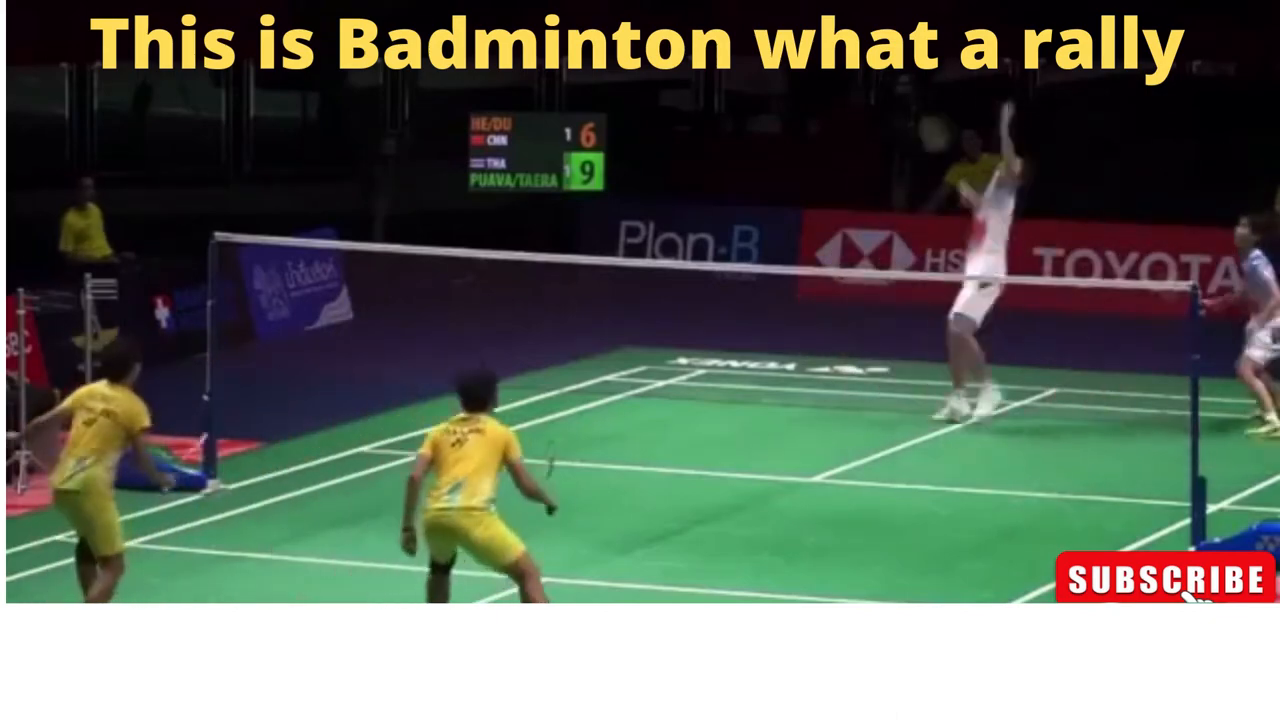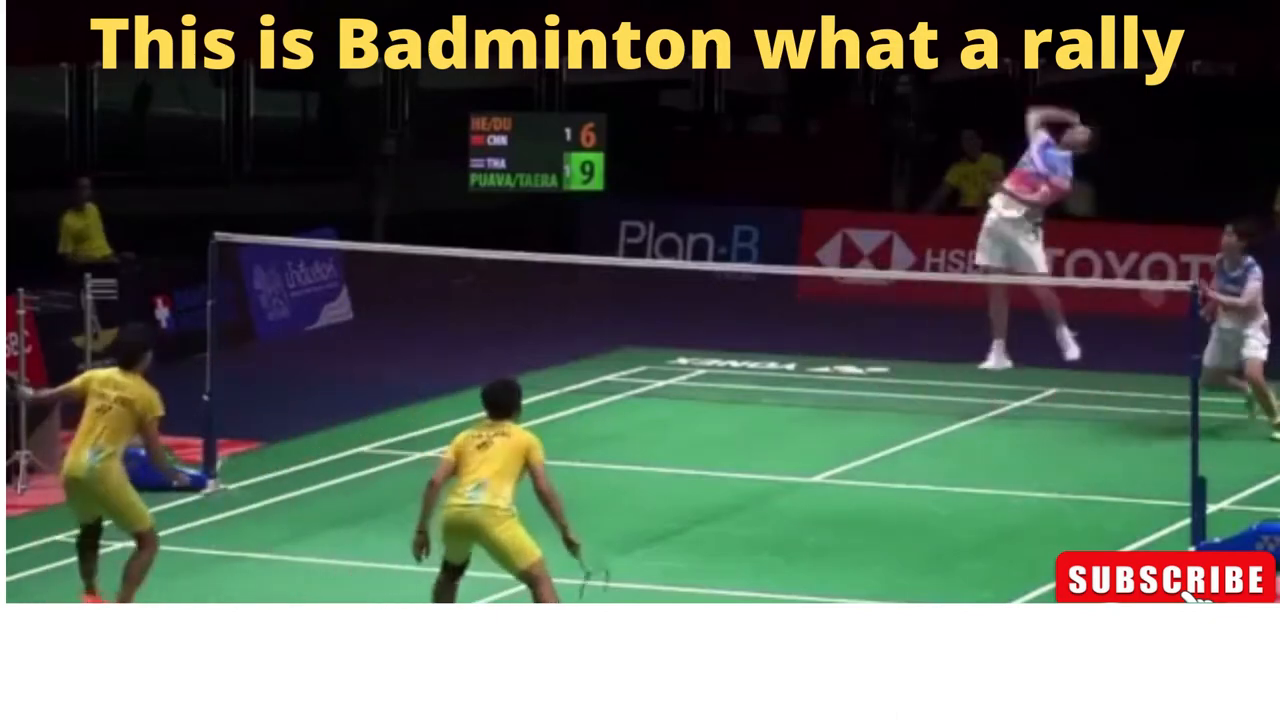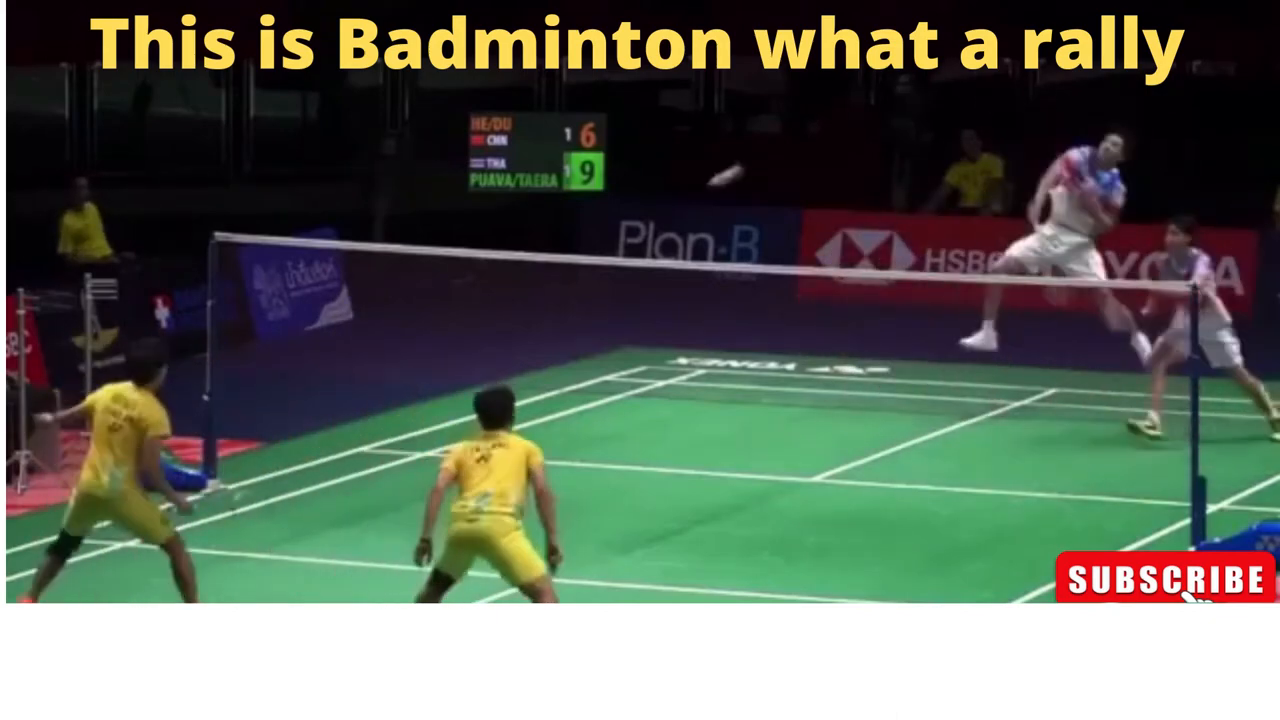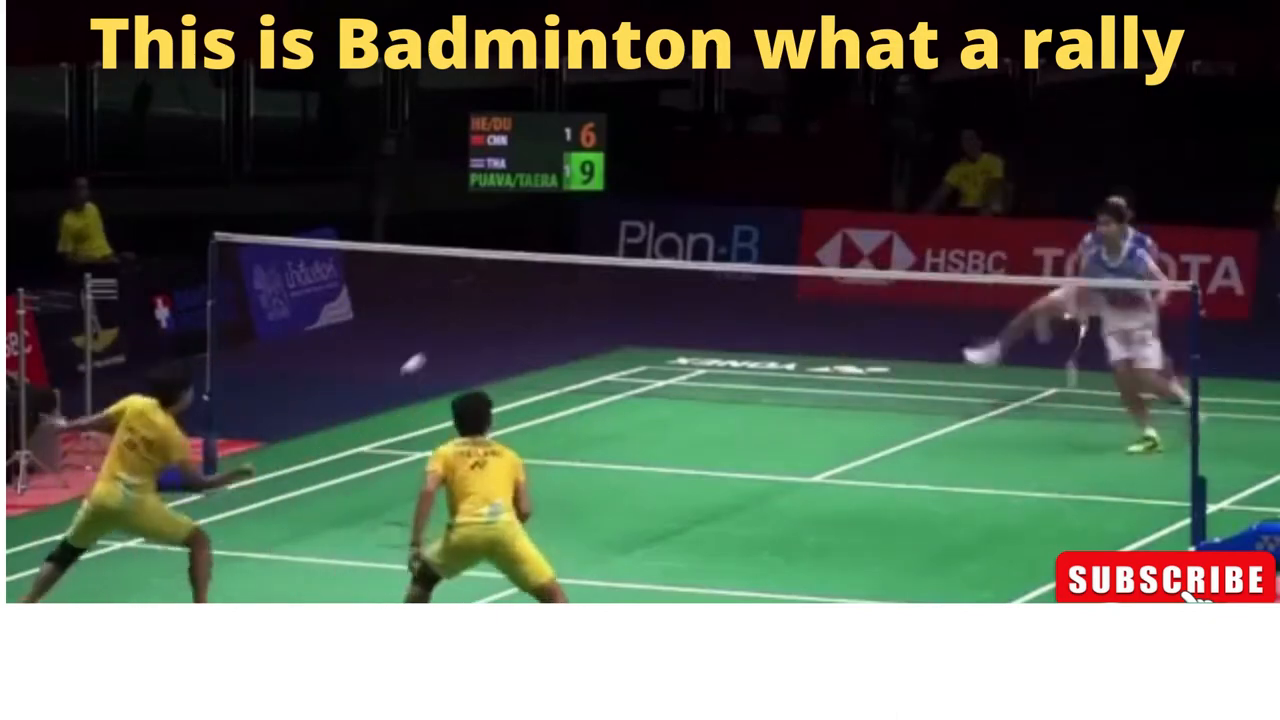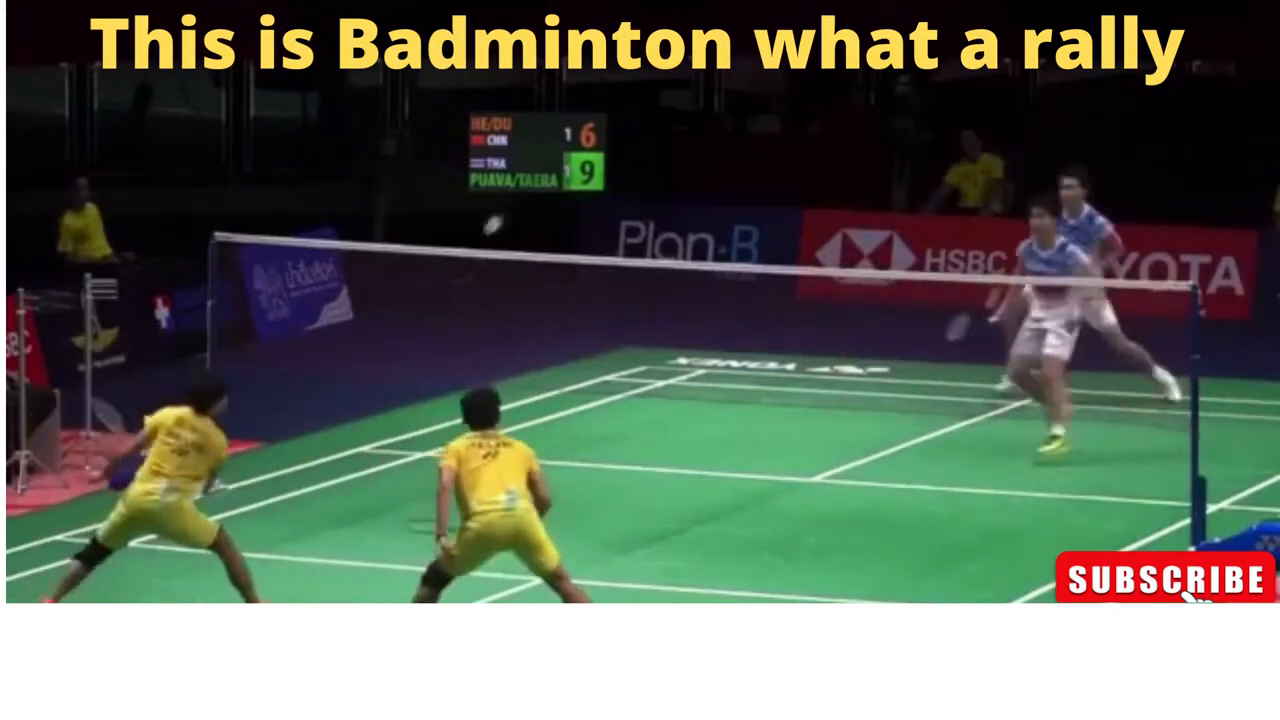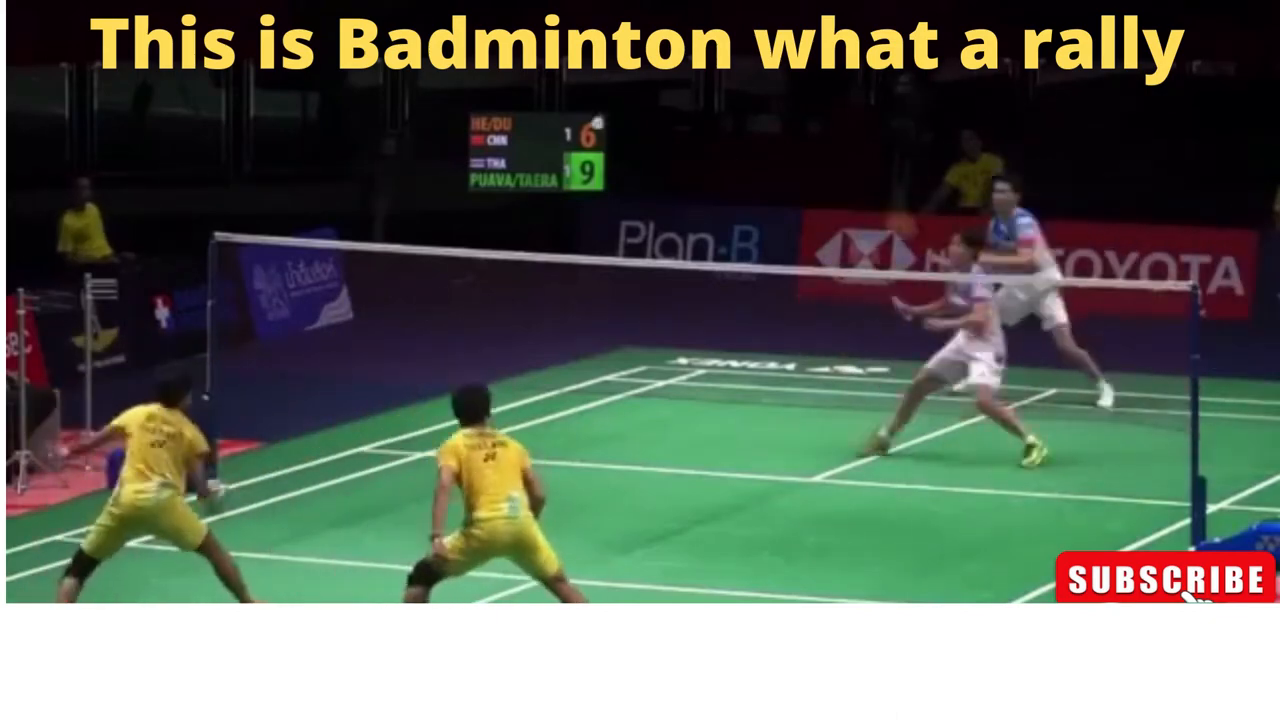
dt=0.2s
person 1, frame 1
left shoulder: (86, 393)
right shoulder: (134, 406)
left elbow: (46, 420)
right elbow: (142, 458)
right wrist: (162, 478)
left hip: (62, 486)
right hip: (91, 491)
left knee: (89, 542)
right knee: (113, 566)
person 1, frame 2
left shoulder: (96, 377)
right shoulder: (146, 395)
left elbow: (55, 394)
right elbow: (153, 450)
left wrist: (32, 396)
right wrist: (175, 475)
left hip: (73, 471)
right hip: (103, 475)
left knee: (89, 530)
right knee: (148, 542)
left ankle: (91, 594)
person 1, frame 3
left shoulder: (108, 393)
right shoulder: (154, 413)
left elbow: (71, 415)
right elbow: (148, 468)
left wrist: (50, 419)
right wrist: (176, 499)
left hip: (89, 487)
right hip: (122, 493)
left knee: (66, 543)
right knee: (176, 547)
left ankle: (29, 602)
person 1, frame 4
left shoulder: (133, 404)
right shoulder: (172, 436)
left elbow: (94, 422)
right elbow: (197, 483)
left wrist: (67, 425)
right wrist: (235, 475)
left hip: (101, 499)
right hip: (136, 505)
left knee: (66, 552)
right knee: (200, 542)
person 1, frame 5
left shoulder: (167, 416)
right shoulder: (217, 441)
left elbow: (130, 450)
right elbow: (205, 482)
left wrist: (106, 471)
left hip: (137, 500)
right hip: (173, 507)
left knee: (93, 553)
right knee: (225, 547)
left ankle: (50, 604)
person 1, frame 6
left shoulder: (138, 414)
right shoulder: (190, 433)
left elbow: (94, 441)
right elbow: (199, 485)
left wrist: (69, 452)
right wrist: (212, 494)
left hip: (126, 502)
right hip: (165, 504)
left knee: (82, 562)
right knee: (213, 550)
person 2, frame 1
left shoulder: (1005, 184)
right shoulder: (996, 191)
left elbow: (1010, 164)
left wrist: (1005, 125)
right wrist: (971, 198)
left hip: (985, 272)
right hip: (977, 270)
left knee: (959, 331)
right knee: (954, 331)
left ankle: (987, 388)
right ankle: (958, 400)
person 2, frame 2
left shoulder: (1063, 173)
right shoulder: (1043, 142)
left elbow: (1039, 202)
right elbow: (1033, 115)
right wrist: (1063, 116)
left hip: (1023, 223)
right hip: (998, 214)
left knee: (1037, 284)
right knee: (995, 285)
left ankle: (1062, 332)
right ankle: (999, 351)
person 2, frame 3
left shoulder: (1116, 187)
right shoulder: (1081, 157)
left elbow: (1106, 226)
right elbow: (1053, 173)
left wrist: (1094, 205)
right wrist: (1038, 200)
left hip: (1078, 244)
right hip: (1049, 233)
left knee: (1104, 297)
right knee: (999, 270)
left ankle: (1137, 339)
right ankle: (987, 332)
person 2, frame 4
right shoulder: (1093, 240)
right elbow: (1074, 264)
right hip: (1088, 288)
right knee: (1035, 311)
left ankle: (1173, 384)
right ankle: (996, 350)
person 2, frame 5
left shoulder: (1097, 222)
left elbow: (1116, 248)
left wrist: (1095, 267)
left knee: (1118, 343)
right knee: (1009, 315)
left ankle: (1159, 374)
person 2, frame 6
left shoulder: (1024, 223)
right shoulder: (995, 224)
left elbow: (1028, 262)
right elbow: (993, 256)
left wrist: (987, 260)
left hip: (1042, 288)
right hip: (1016, 287)
left knee: (1065, 346)
left ankle: (1103, 385)
person 3, frame 1
left shoulder: (1257, 263)
right shoulder: (1248, 260)
left wrist: (1259, 324)
right wrist: (1218, 302)
right hip: (1259, 323)
left knee: (1245, 371)
right knee: (1254, 370)
person 3, frame 2
left shoulder: (1252, 270)
right shoulder: (1220, 261)
left elbow: (1244, 304)
left wrist: (1214, 296)
right wrist: (1209, 308)
left hip: (1251, 325)
right hip: (1224, 324)
left knee: (1253, 376)
right knee: (1210, 379)
right ankle: (1245, 389)
person 3, frame 3
left shoulder: (1200, 261)
right shoulder: (1168, 261)
right wrist: (1151, 307)
left hip: (1213, 323)
right hip: (1185, 320)
left knee: (1239, 376)
right knee: (1157, 361)
right ankle: (1153, 421)
person 3, frame 4
left shoulder: (1138, 256)
right shoulder: (1092, 254)
left elbow: (1163, 282)
left wrist: (1159, 298)
left hip: (1141, 322)
right hip: (1114, 323)
left knee: (1148, 381)
right knee: (1124, 380)
left ankle: (1179, 393)
right ankle: (1148, 435)
person 3, frame 5
left shoulder: (1069, 252)
right shoulder: (1027, 248)
left elbow: (1093, 279)
right elbow: (1019, 279)
left hip: (1062, 317)
right hip: (1037, 314)
left knee: (1051, 374)
right knee: (1017, 372)
left ankle: (1058, 434)
right ankle: (1057, 408)
person 3, frame 6
left shoulder: (978, 280)
right shoulder: (956, 277)
left elbow: (980, 319)
right elbow: (946, 304)
left wrist: (944, 325)
right wrist: (913, 310)
left hip: (985, 347)
right hip: (962, 342)
left knee: (985, 401)
right knee: (917, 386)
left ankle: (1032, 444)
right ankle: (885, 436)
person 4, frame 1
left shoulder: (439, 432)
right shoulder: (501, 434)
left elbow: (415, 477)
right elbow: (525, 485)
left wrist: (407, 526)
right wrist: (547, 501)
left hip: (435, 516)
right hip: (472, 515)
left knee: (440, 566)
right knee: (528, 574)
person 4, frame 2
left shoulder: (464, 437)
right shoulder: (526, 439)
left elbow: (435, 482)
right elbow: (544, 490)
left wrist: (421, 529)
right wrist: (566, 532)
left hip: (454, 514)
right hip: (493, 515)
left knee: (452, 568)
right knee: (540, 581)
person 4, frame 3
left shoulder: (461, 450)
right shoulder: (526, 448)
left elbow: (438, 489)
right elbow: (542, 491)
left wrist: (425, 538)
right wrist: (552, 540)
left hip: (462, 526)
right hip: (499, 527)
left knee: (440, 581)
right knee: (543, 593)
person 4, frame 4
left shoulder: (444, 453)
right shoulder: (509, 456)
left elbow: (428, 492)
right elbow: (524, 509)
left wrist: (415, 544)
left hip: (464, 534)
right hip: (505, 530)
left knee: (424, 576)
right knee: (554, 596)
person 4, frame 5
left shoulder: (456, 448)
right shoulder: (521, 448)
left elbow: (444, 487)
right elbow: (544, 499)
left wrist: (442, 535)
left hip: (482, 523)
right hip: (522, 518)
left knee: (434, 578)
right knee: (560, 581)
person 4, frame 6
left shoulder: (453, 446)
right shoulder: (513, 445)
left elbow: (443, 488)
right elbow: (539, 496)
left wrist: (437, 537)
left hip: (483, 528)
right hip: (521, 524)
left knee: (421, 577)
right knee: (558, 582)
